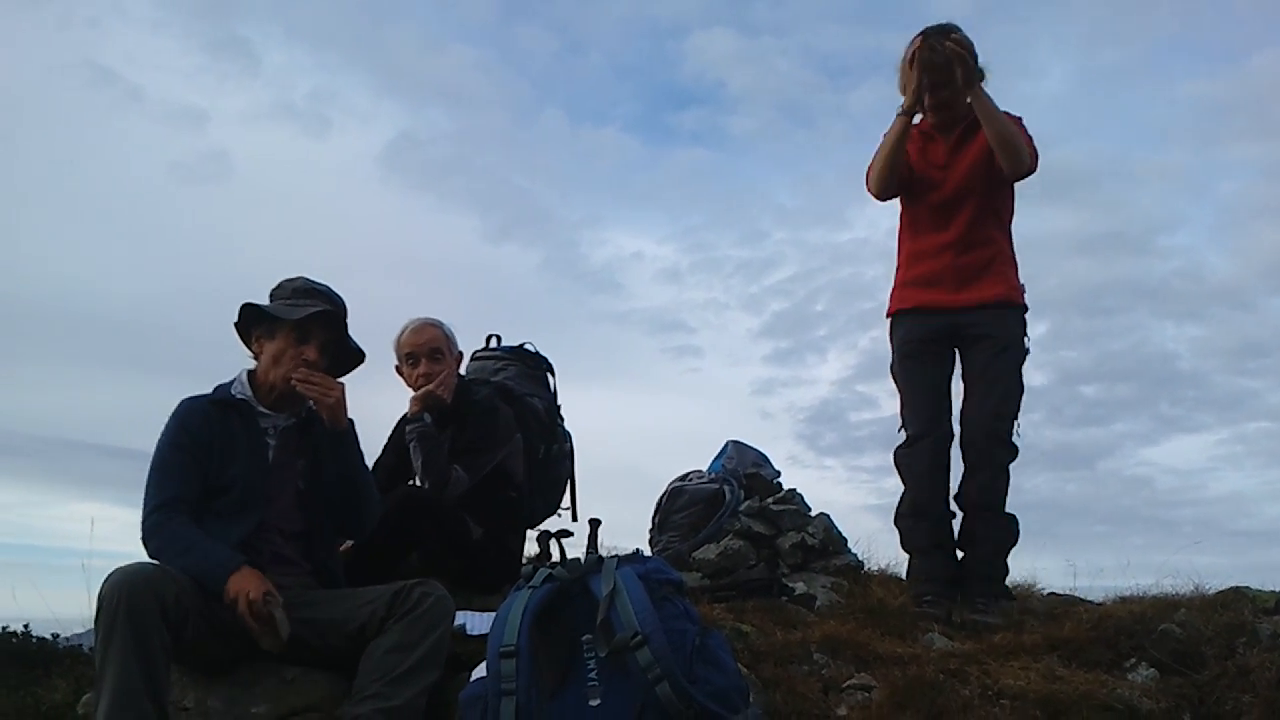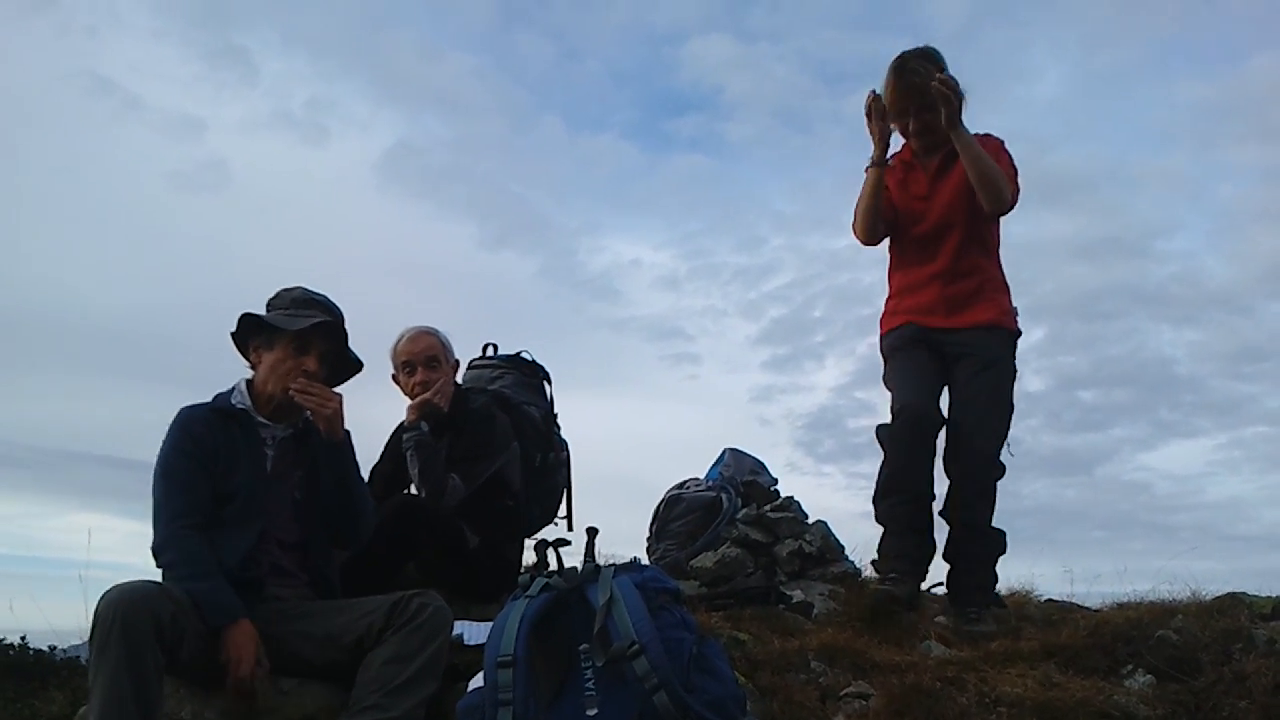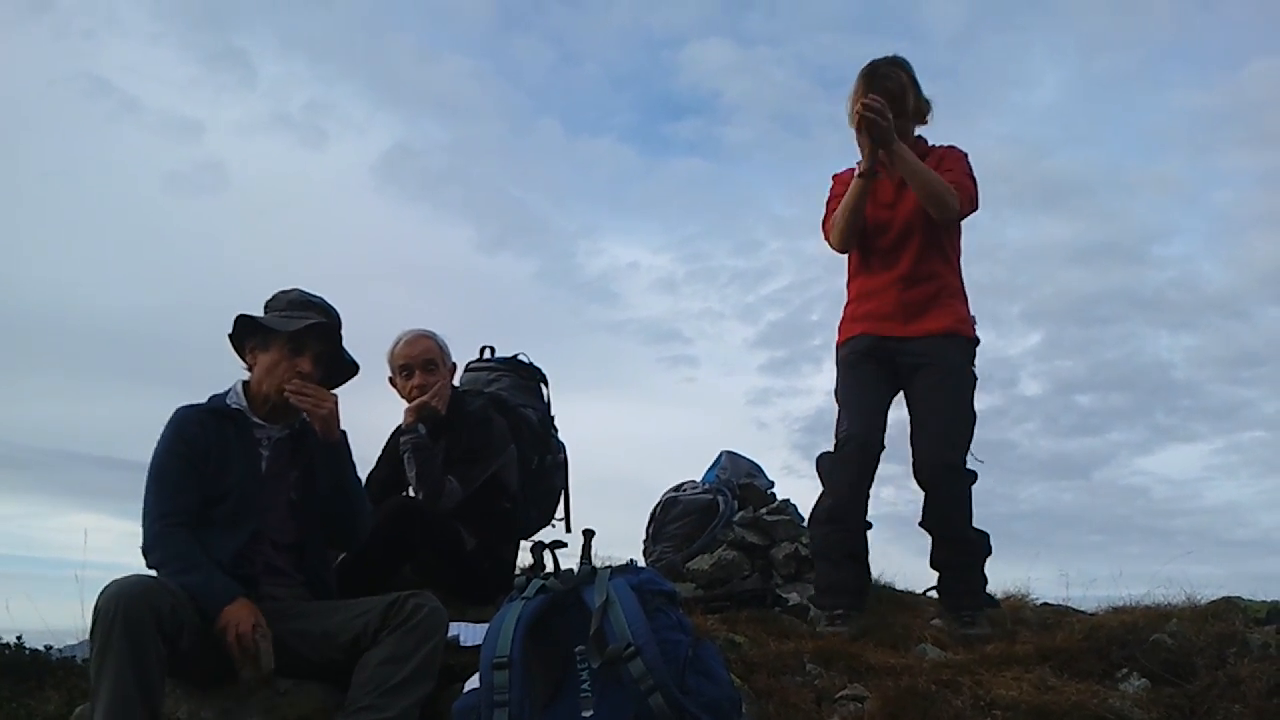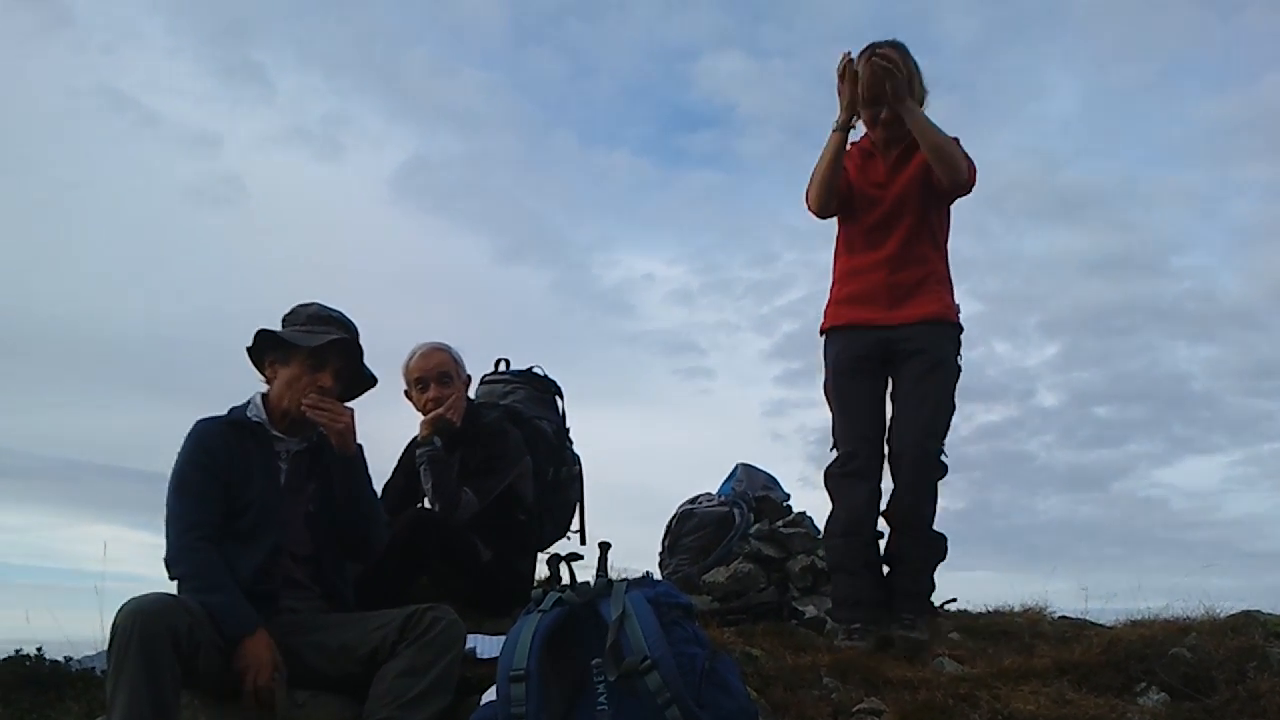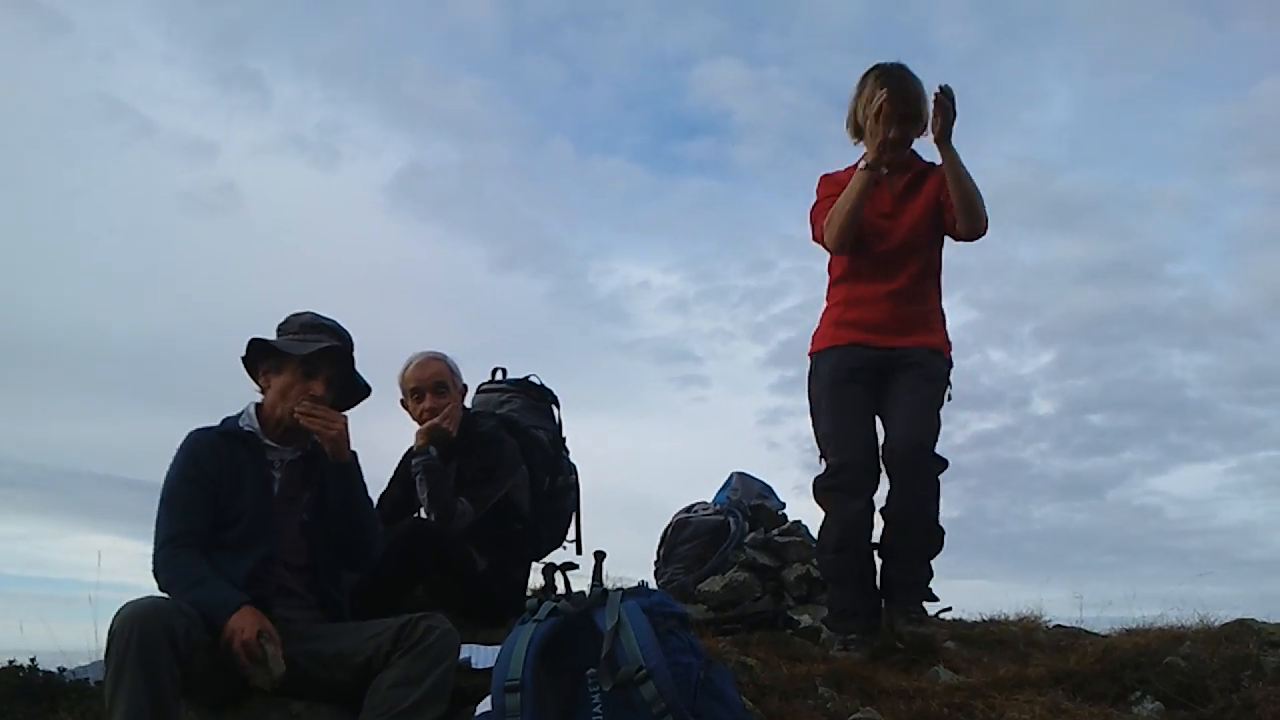
dt=0.3s
person 1, frame 1
left shoulder: (998, 128)
right shoulder: (903, 143)
left elbow: (1021, 165)
right elbow: (879, 186)
left wrist: (973, 91)
right wrist: (910, 106)
left hip: (993, 305)
right hip: (919, 309)
left knee: (988, 434)
right knee: (927, 435)
left ankle: (982, 582)
right ankle: (932, 581)
person 1, frame 2
left shoulder: (984, 150)
right shoulder: (887, 171)
left elbow: (1000, 202)
right elbow: (867, 233)
left wrist: (954, 130)
right wrist: (880, 152)
left hip: (982, 327)
right hip: (911, 327)
left knee: (975, 453)
right knee: (913, 419)
left ankle: (972, 595)
right ankle: (900, 566)
person 1, frame 3
left shoulder: (946, 161)
right shoulder: (850, 183)
left elbow: (951, 209)
right elbow: (840, 240)
left wrist: (895, 146)
right wrist: (867, 161)
left hip: (940, 336)
right hip: (866, 338)
left knee: (942, 464)
right knee: (853, 452)
left ankle: (963, 598)
right ankle: (838, 599)
person 1, frame 4
left shoulder: (932, 152)
right shoulder: (843, 160)
left elbow: (962, 178)
right elbow: (818, 203)
left wrist: (911, 110)
right wrist: (843, 119)
left hip: (926, 326)
right hip: (852, 327)
left knee: (915, 456)
right knee: (857, 461)
left ankle: (908, 602)
right ankle: (858, 610)
person 1, frame 5
left shoulder: (936, 183)
right shoulder: (839, 184)
left elbow: (972, 226)
right elbow: (834, 237)
left wrist: (945, 145)
right wrist: (872, 158)
left hip: (918, 349)
right hip: (844, 347)
left knee: (912, 453)
right knee: (849, 472)
left ankle: (906, 598)
right ankle: (852, 620)
person 2, frame 1
left shoulder: (323, 432)
right shoulder: (200, 416)
left elbow: (359, 526)
right elbow: (162, 523)
left wrist: (339, 429)
right wrist: (230, 573)
left hip: (304, 606)
right hip: (213, 601)
left knee: (427, 600)
right knee: (134, 586)
person 2, frame 2
left shoulder: (321, 442)
right shoulder: (200, 425)
left elbow: (354, 537)
right elbow: (176, 537)
left wrist: (336, 441)
right wrist: (231, 621)
left hip: (301, 618)
right hip: (212, 617)
left knee: (426, 612)
right knee: (130, 605)
person 2, frame 3
left shoulder: (317, 442)
right shoulder: (195, 426)
left elbow: (350, 538)
right elbow: (164, 535)
left wrist: (331, 440)
right wrist: (227, 602)
left hip: (297, 619)
right hip: (207, 614)
left knee: (421, 612)
right knee: (130, 598)
person 2, frame 4
left shoulder: (334, 455)
right shoulder: (215, 438)
left elbow: (368, 551)
right elbow: (189, 549)
left wrist: (348, 455)
right wrist: (246, 632)
left hip: (315, 631)
right hip: (227, 628)
left knee: (438, 625)
right knee: (149, 618)
person 2, frame 5
left shoulder: (328, 463)
right shoulder: (208, 448)
left elbow: (363, 559)
right elbow: (174, 556)
left wrist: (342, 461)
right wrist: (233, 610)
left hip: (310, 640)
right hip: (221, 633)
left knee: (434, 634)
right knee: (145, 621)
person 3, frame 1
left shoulder: (488, 411)
right shoulder: (415, 420)
left elbow: (442, 490)
left wrist: (420, 420)
left hip: (489, 556)
right hip: (439, 550)
left knee: (411, 501)
person 3, frame 2
left shoulder: (484, 419)
right shoulder: (411, 429)
left elbow: (439, 499)
right elbow: (372, 501)
left wrist: (416, 429)
left hip: (486, 565)
right hip: (437, 558)
left knee: (407, 510)
person 3, frame 3
left shoulder: (481, 421)
right shoulder: (408, 432)
left elbow: (436, 500)
right elbow: (369, 505)
left wrist: (415, 432)
left hip: (483, 568)
right hip: (434, 560)
left knee: (403, 511)
person 3, frame 4
left shoulder: (497, 433)
right shoulder: (424, 444)
left elbow: (452, 513)
right elbow: (386, 516)
left wrist: (429, 444)
left hip: (499, 579)
right hip: (451, 572)
left knee: (420, 523)
person 3, frame 5
left shoulder: (493, 443)
right shoulder: (421, 453)
left elbow: (448, 522)
right elbow: (382, 526)
left wrist: (425, 454)
left hip: (494, 588)
right hip: (446, 582)
left knee: (416, 534)
